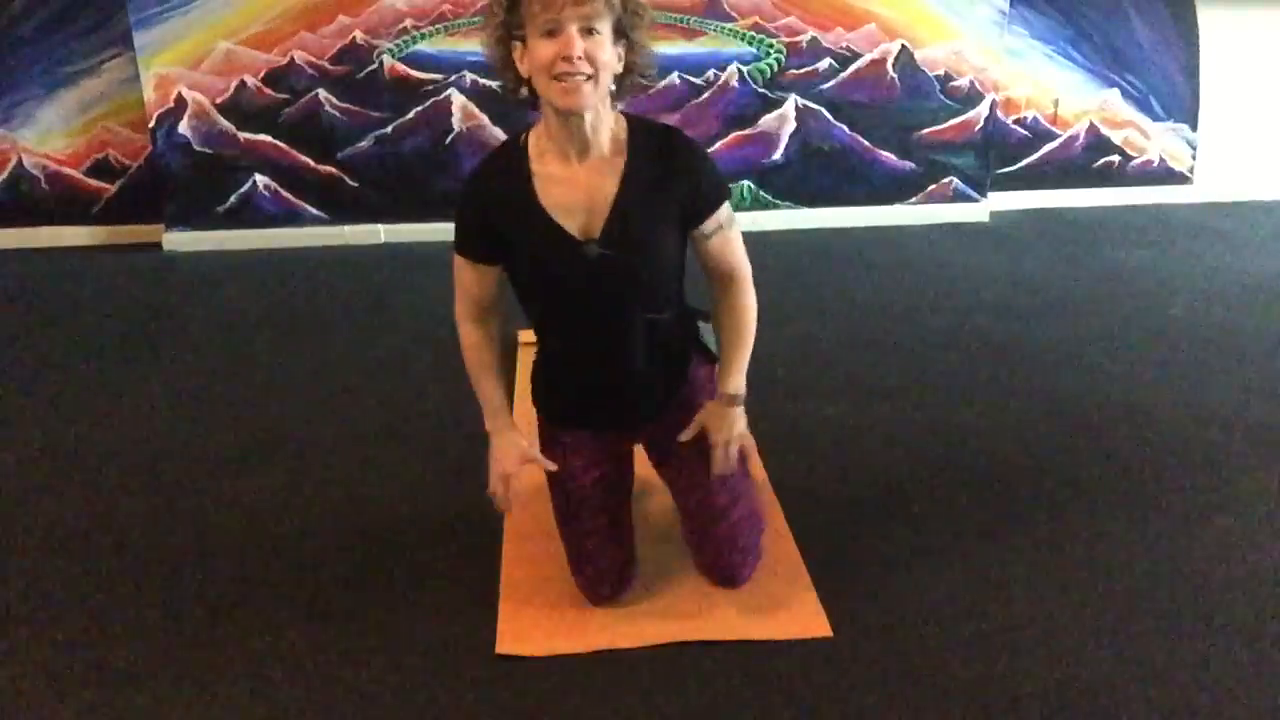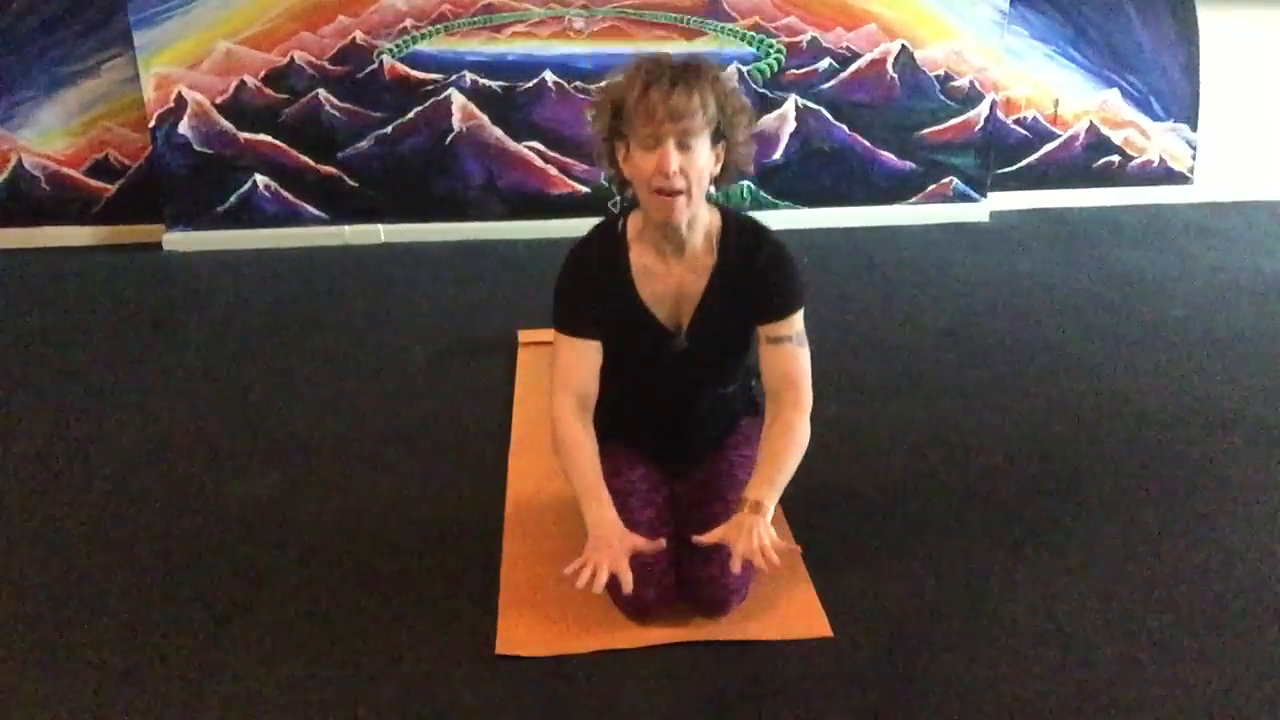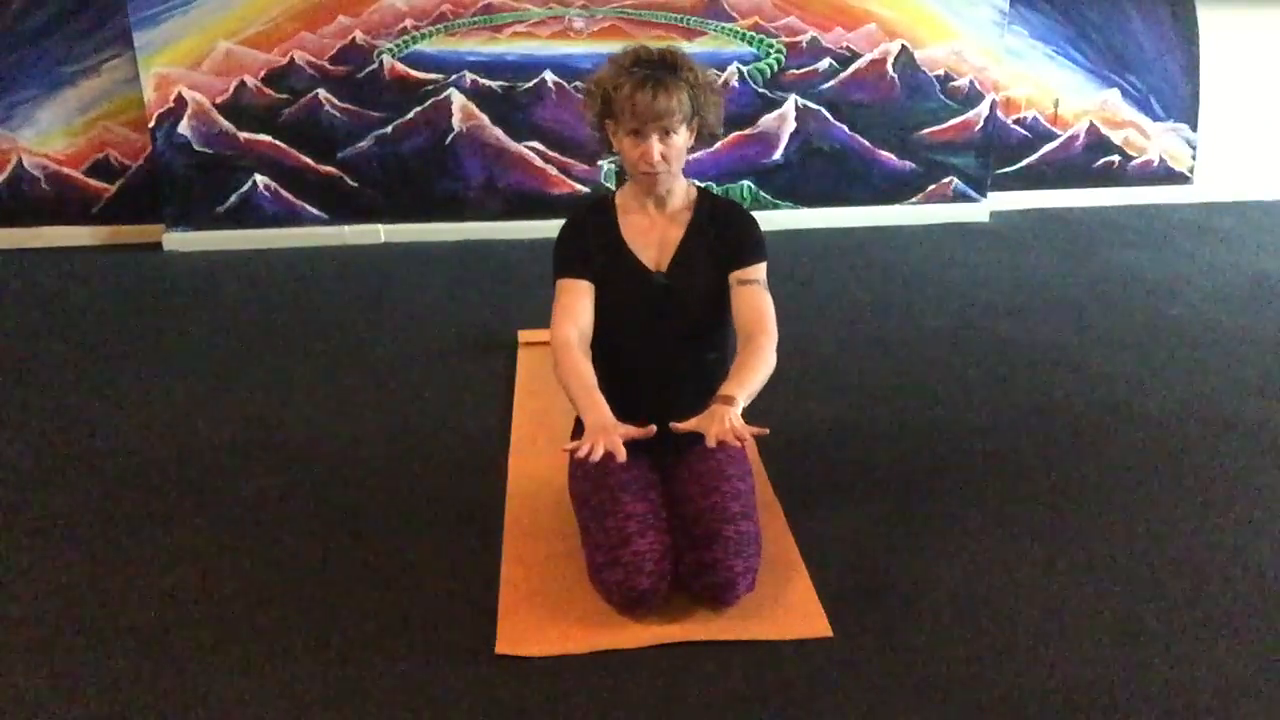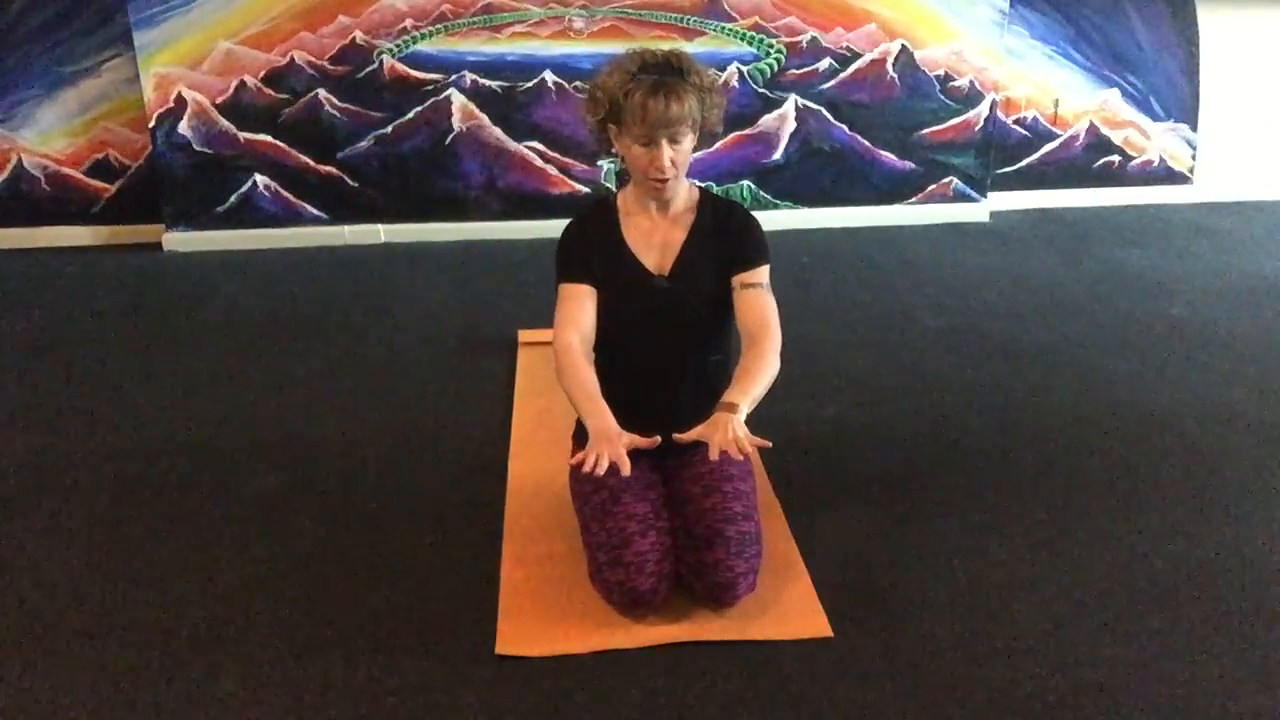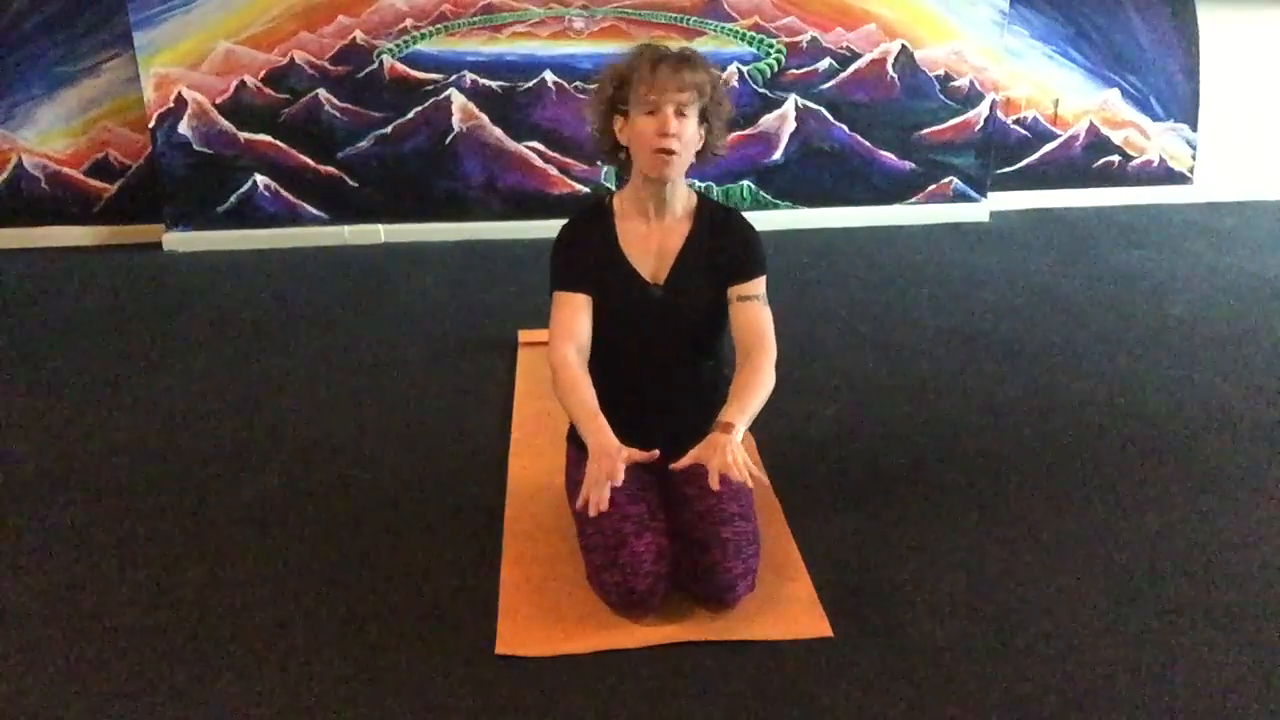
dt=1s
person 1, frame 1
left shoulder: (673, 160)
right shoulder: (493, 186)
left elbow: (733, 279)
right elbow: (475, 317)
left wrist: (730, 395)
right wrist: (500, 426)
left hip: (677, 384)
right hip: (572, 408)
left knee: (733, 566)
right knee: (605, 584)
left ankle: (695, 478)
right ankle: (614, 481)
person 1, frame 2
left shoulder: (762, 259)
right shoulder: (591, 264)
left elbow: (791, 404)
right elbow: (571, 407)
left wrist: (756, 509)
right wrist: (602, 522)
left hip: (722, 434)
right hip: (627, 438)
left knee: (717, 591)
right knee: (641, 595)
left ankle: (692, 502)
right ankle: (650, 502)
person 1, frame 3
left shoulder: (730, 225)
right shoulder: (586, 230)
left elbow: (761, 338)
right elbow: (569, 339)
left wrist: (727, 405)
right wrist: (597, 417)
left hip: (702, 432)
right hip: (618, 431)
left knee: (725, 581)
right knee: (636, 587)
left ankle: (678, 494)
person 1, frame 4
left shoulder: (733, 226)
right shoulder: (588, 232)
left elbow: (765, 342)
right elbow: (571, 344)
left wrist: (731, 412)
right wrist: (602, 427)
left hip: (704, 431)
right hip: (617, 433)
left knee: (726, 583)
right knee: (636, 588)
left ankle: (677, 498)
right ankle: (645, 498)
person 1, frame 5
left shoulder: (731, 234)
right shoulder: (583, 235)
left elbow: (759, 354)
right elbow: (567, 354)
left wrist: (727, 432)
right wrist: (602, 445)
left hip: (701, 432)
right hip: (610, 437)
left knee: (725, 585)
right knee: (634, 590)
left ankle: (676, 499)
right ankle: (635, 494)
